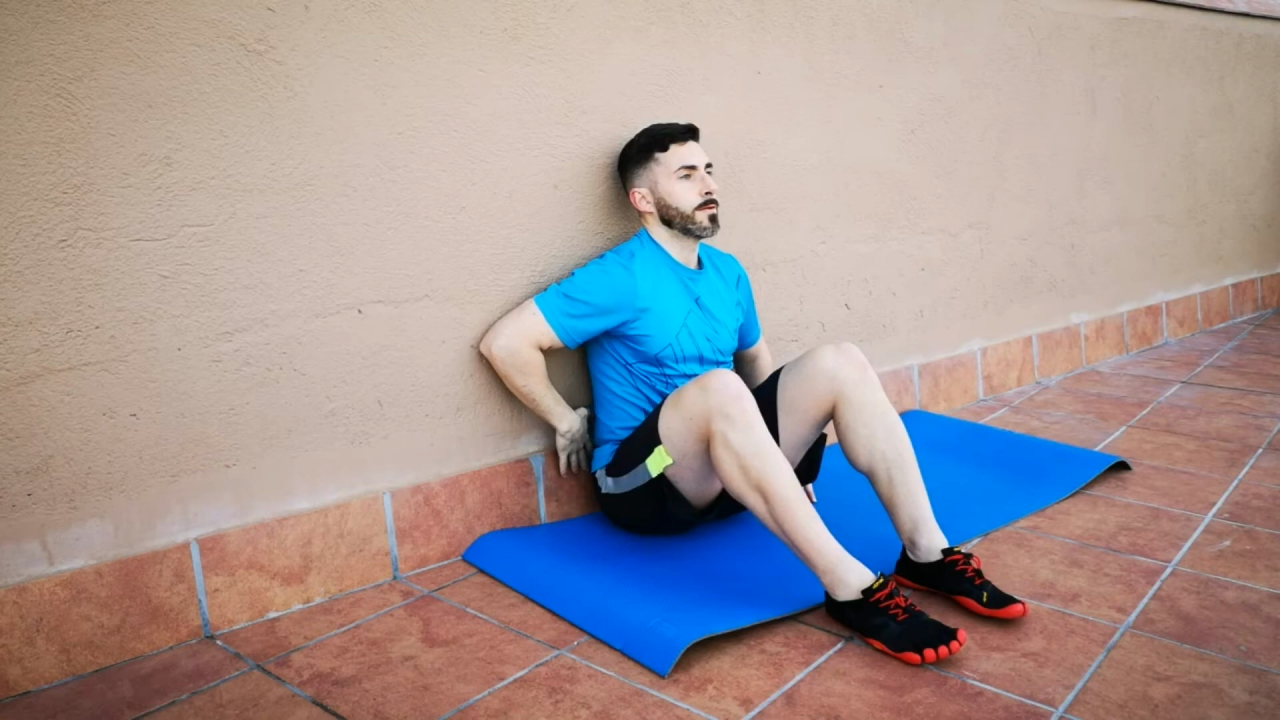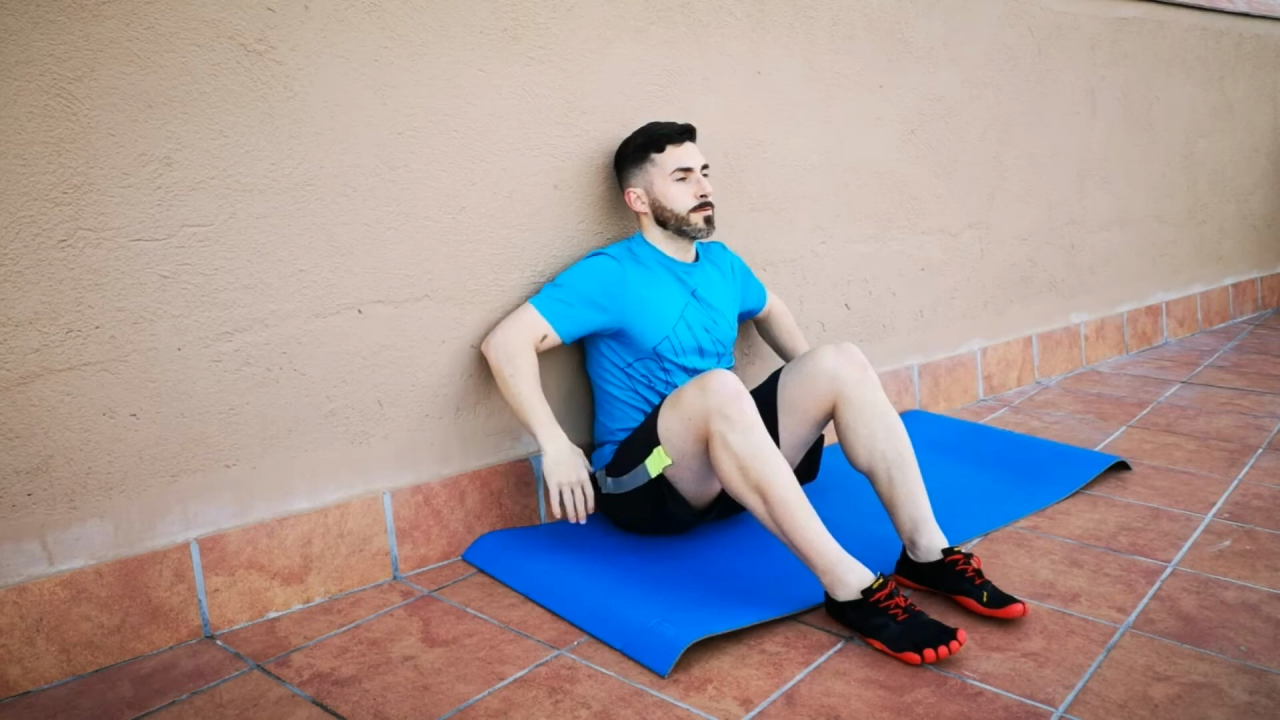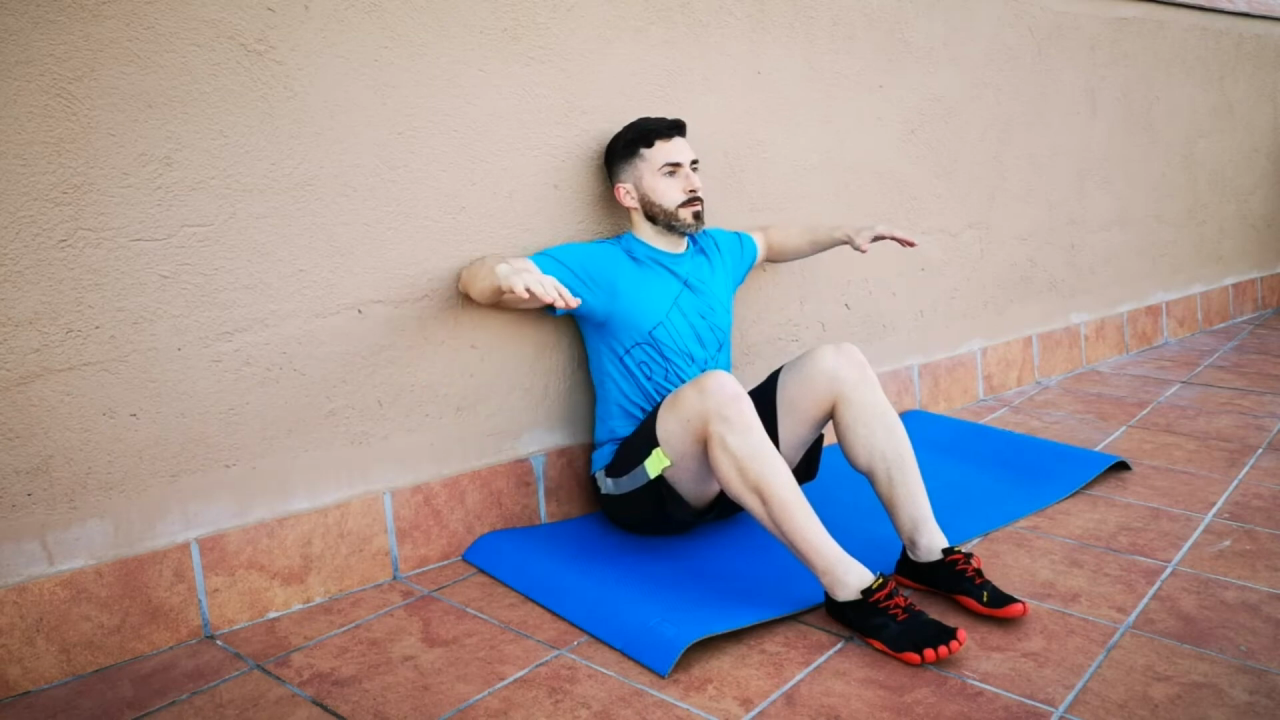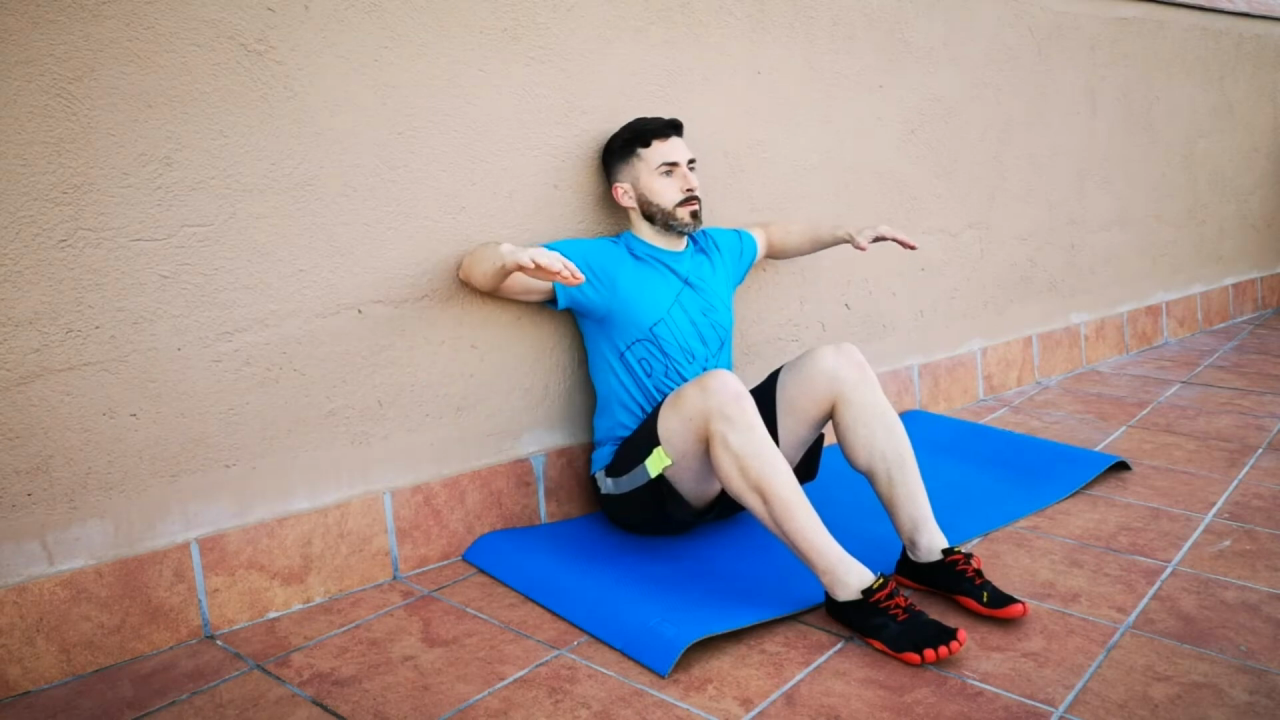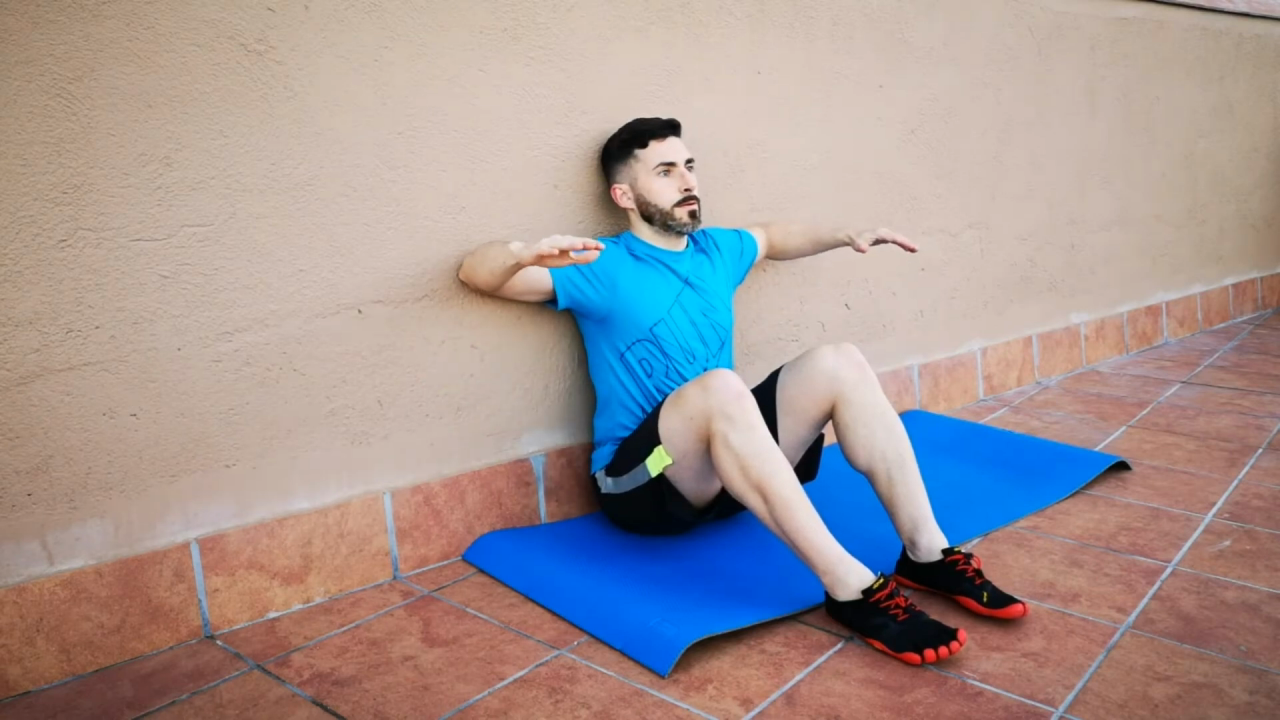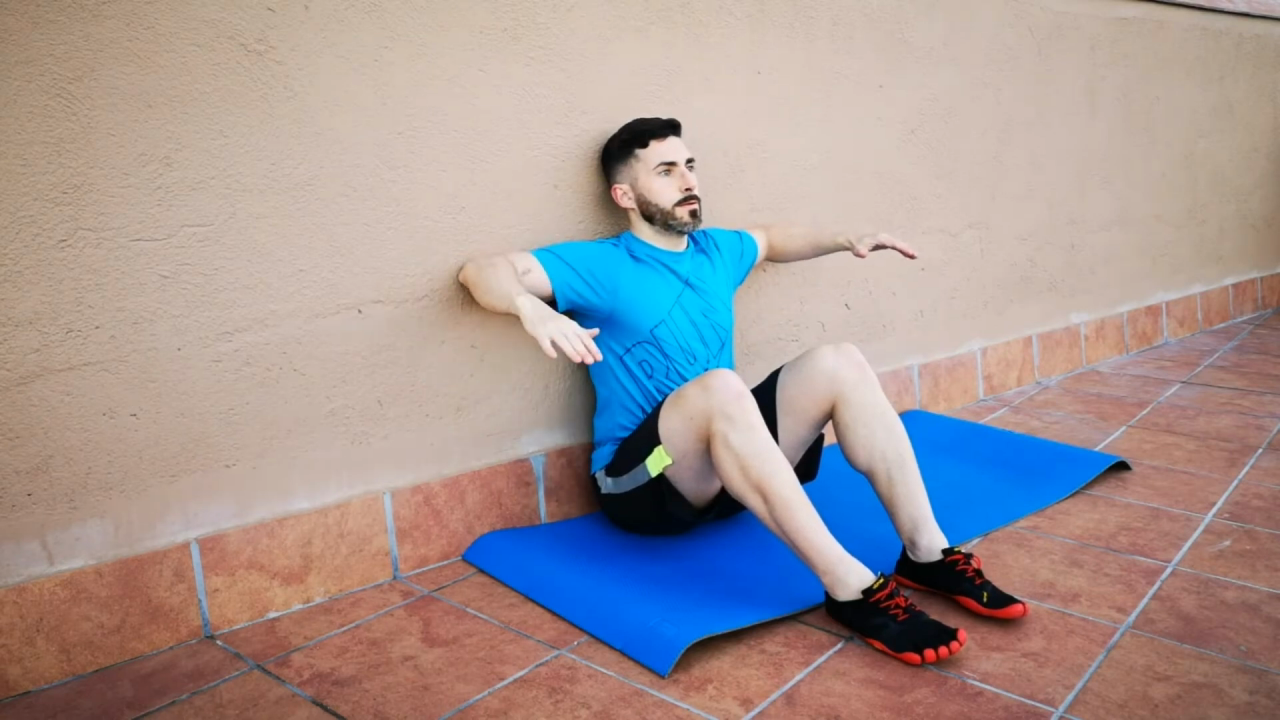
dt=0.7s
person 1, frame 1
left shoulder: (727, 271)
right shoulder: (618, 278)
left elbow: (756, 361)
right elbow: (503, 342)
left wrist: (784, 452)
right wrist: (567, 421)
left hip: (730, 470)
right hip: (642, 483)
left knee: (839, 362)
right knee: (718, 386)
left ankle: (926, 552)
right ankle: (851, 587)
person 1, frame 2
left shoulder: (721, 263)
right shoulder: (610, 276)
left elbow: (770, 310)
right elbow: (504, 341)
left wrist: (814, 390)
right wrist: (553, 442)
left hip: (730, 467)
right hip: (641, 482)
left knee: (840, 361)
right knee: (717, 386)
left ankle: (926, 553)
right ankle: (850, 588)
person 1, frame 3
left shoulder: (716, 251)
right shoulder: (600, 266)
left elbow: (769, 242)
right elbow: (473, 279)
left wrist: (844, 235)
right wrist: (508, 274)
left hip: (728, 462)
right hip: (641, 482)
left knee: (839, 362)
right knee: (716, 389)
left ankle: (927, 553)
right ankle: (851, 588)
person 1, frame 4
left shoulder: (716, 250)
right shoulder: (601, 265)
left elbow: (771, 237)
right elbow: (473, 271)
left wrist: (844, 235)
right wrist: (511, 255)
left hip: (730, 467)
right hip: (641, 484)
left knee: (839, 363)
right knee: (718, 388)
left ankle: (926, 553)
right ankle: (851, 587)
person 1, frame 5
left shoulder: (717, 250)
right shoulder: (603, 268)
left elbow: (770, 236)
right elbow: (475, 272)
left wrist: (844, 237)
right wrist: (524, 252)
left hip: (731, 463)
right hip: (641, 483)
left knee: (839, 362)
right knee: (720, 387)
left ankle: (926, 552)
right ankle: (851, 587)
person 1, frame 6
left shoulder: (716, 251)
right shoulder: (601, 265)
left elbow: (770, 239)
right elbow: (480, 270)
left wrist: (845, 241)
right wrist: (534, 308)
left hip: (731, 466)
right hip: (641, 484)
left knee: (839, 363)
right knee: (719, 386)
left ankle: (926, 552)
right ankle: (850, 587)
